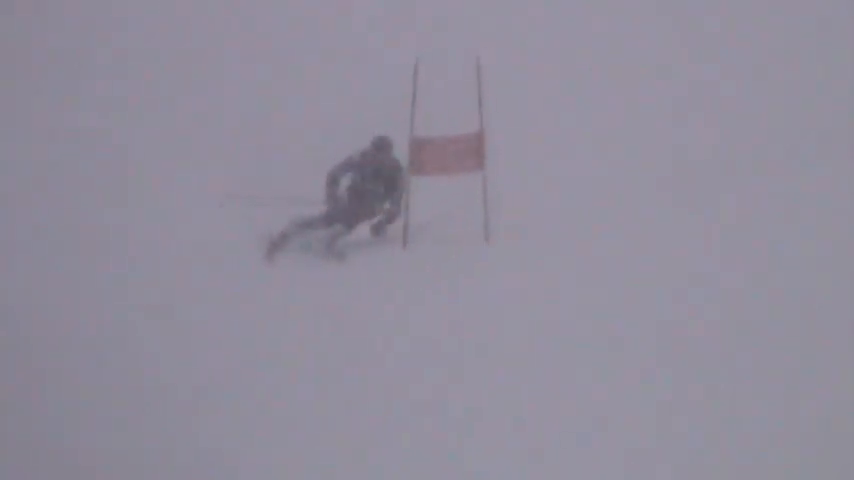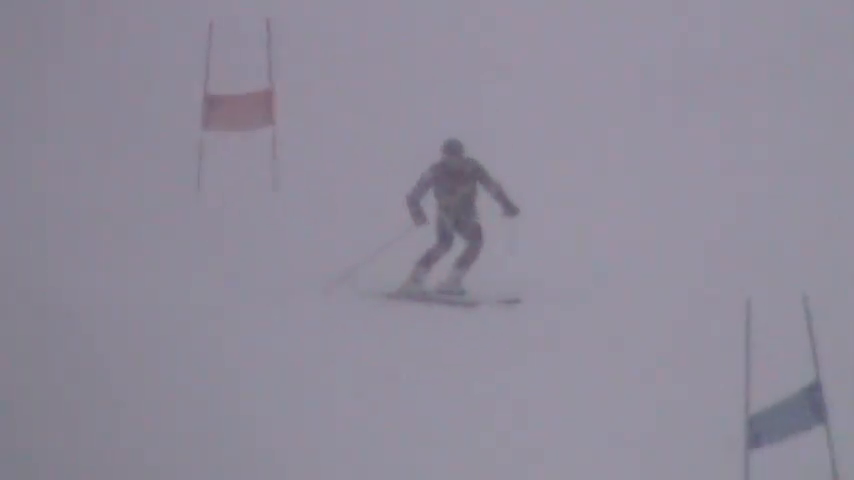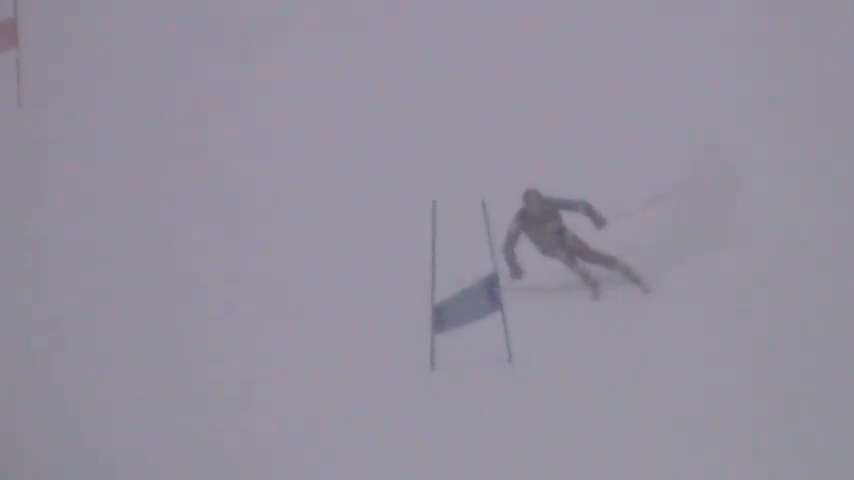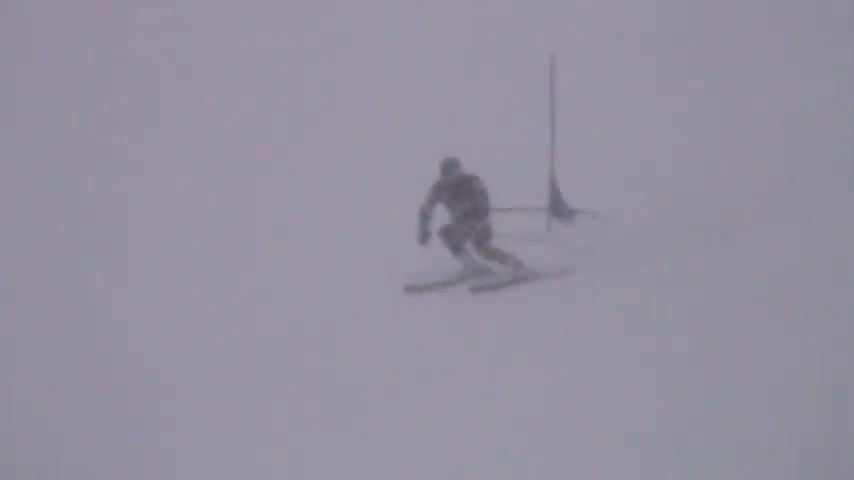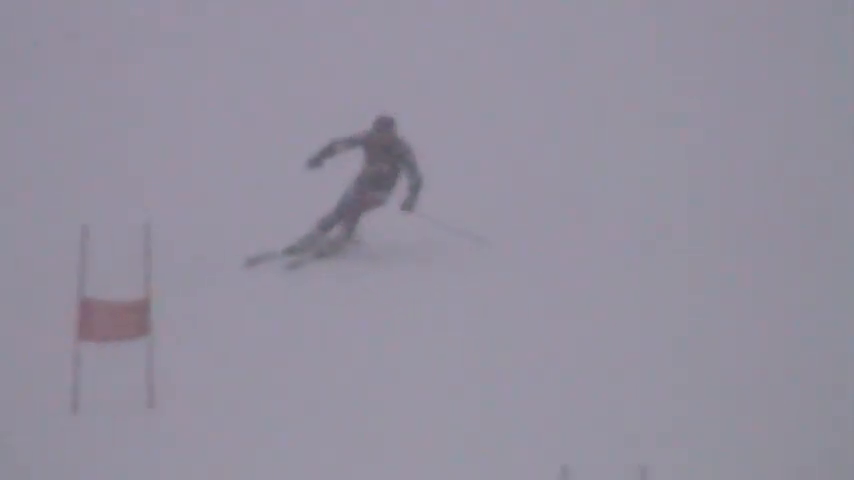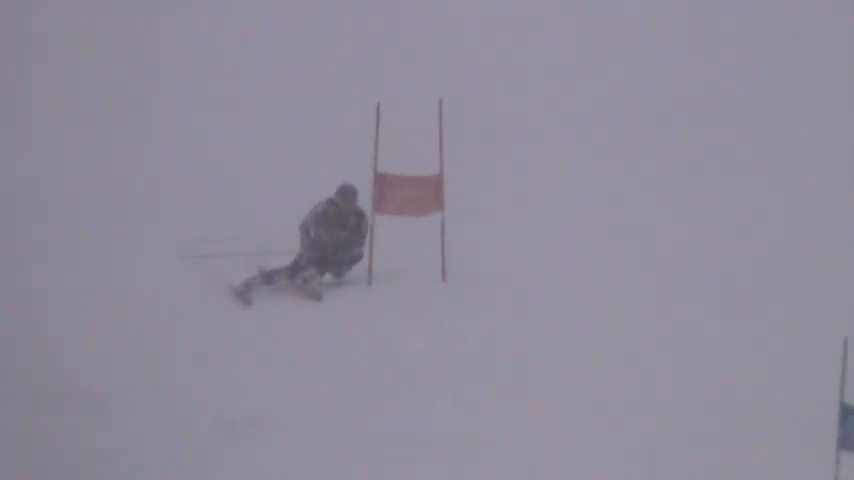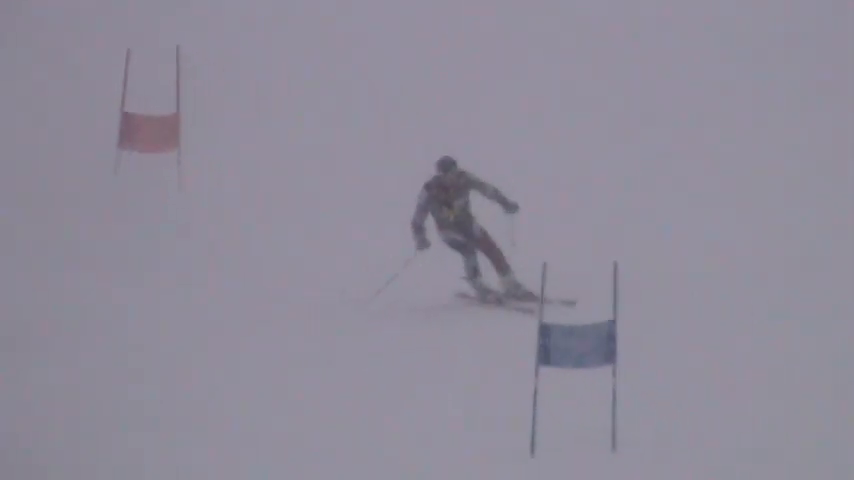
dt=0.7s
person 1, frame 1
left shoulder: (395, 171)
right shoulder: (361, 158)
left elbow: (396, 204)
right elbow: (334, 174)
left wrist: (383, 223)
right wrist: (332, 196)
left hip: (371, 206)
right hip: (351, 197)
right knee: (328, 220)
left ankle: (332, 240)
right ankle: (287, 234)
person 1, frame 2
left shoulder: (471, 166)
right shoulder: (436, 171)
left elbow: (491, 185)
right elbow: (413, 197)
left wrist: (507, 204)
right wrist: (417, 212)
left hip: (467, 215)
right hip: (446, 214)
left knee: (476, 240)
right knee: (444, 245)
left ankle: (451, 284)
right ankle: (414, 281)
person 1, frame 3
left shoulder: (550, 203)
right shoulder: (521, 219)
left elbow: (578, 205)
right elbow: (508, 246)
left wrist: (594, 216)
right wrist: (513, 266)
left hip: (563, 237)
right hip: (547, 247)
left knee: (589, 255)
right knee: (565, 255)
left ankle: (630, 274)
right ankle: (590, 281)
person 1, frame 4
left shoulder: (472, 182)
right shoulder: (439, 187)
left elbow: (484, 207)
right elbow: (425, 210)
right wrist: (423, 231)
left hip: (479, 225)
right hip: (462, 226)
left knee: (483, 250)
right knee: (444, 232)
left ankle: (517, 267)
right ankle: (472, 266)
person 1, frame 5
left shoulder: (403, 150)
right shoulder: (371, 138)
left elbow: (415, 178)
right elbow: (341, 144)
left wrist: (411, 199)
right wrist: (319, 156)
left hip: (379, 192)
right hip: (362, 183)
left knee: (352, 210)
right knee: (337, 213)
left ankle: (343, 238)
right ankle: (310, 240)
person 1, frame 6
left shoulder: (359, 218)
right shoulder: (326, 206)
left elbow: (357, 250)
right elbow: (305, 226)
left wrist: (344, 268)
right wrist: (307, 247)
left hip: (335, 255)
right hip: (316, 249)
right knee: (291, 272)
left ankle: (309, 282)
right ankle: (248, 285)
person 1, frame 7
left shoulder: (463, 178)
right shoulder: (429, 190)
left elbow: (486, 188)
right elbow: (418, 218)
left wrist: (505, 202)
right wrist: (420, 238)
left hip: (467, 223)
right hip: (449, 231)
left knee: (494, 251)
right knee: (469, 252)
left ankle: (512, 287)
right ankle: (481, 289)
